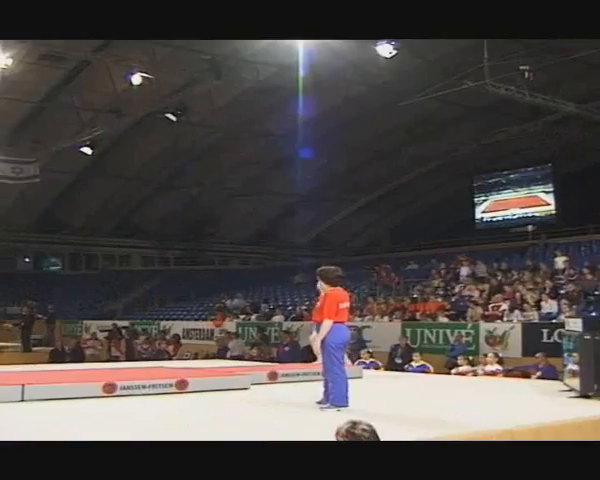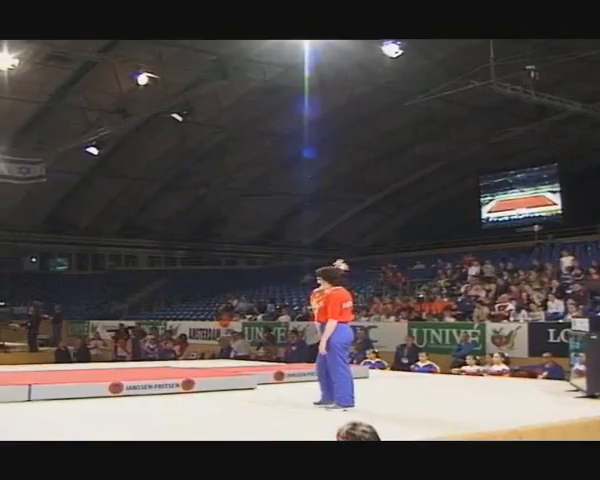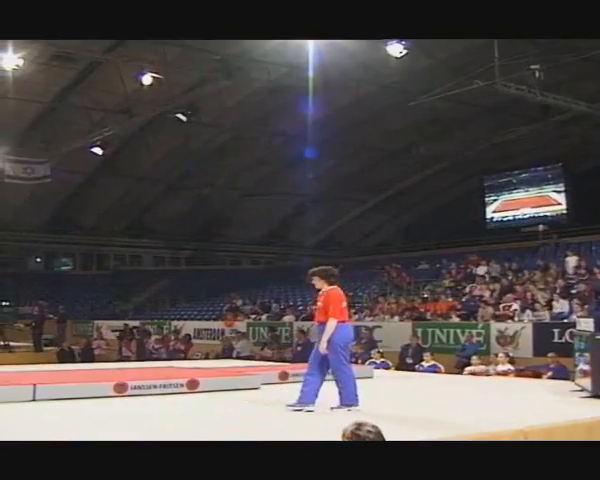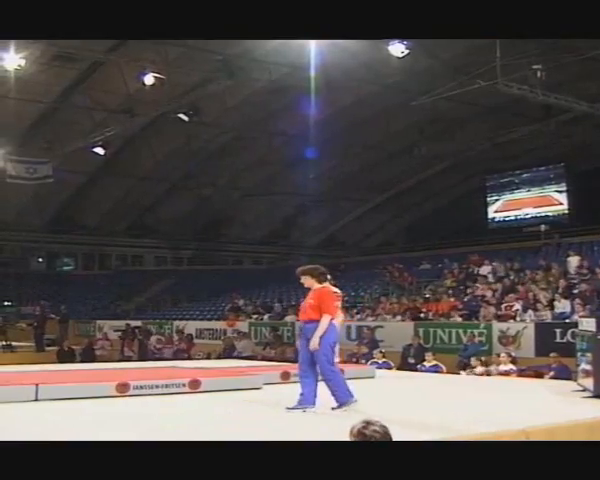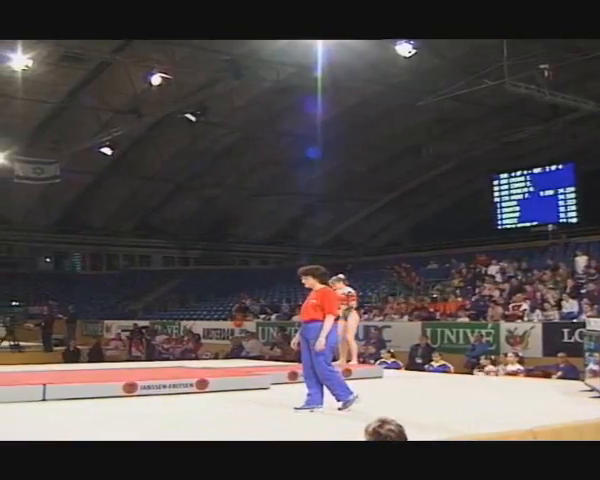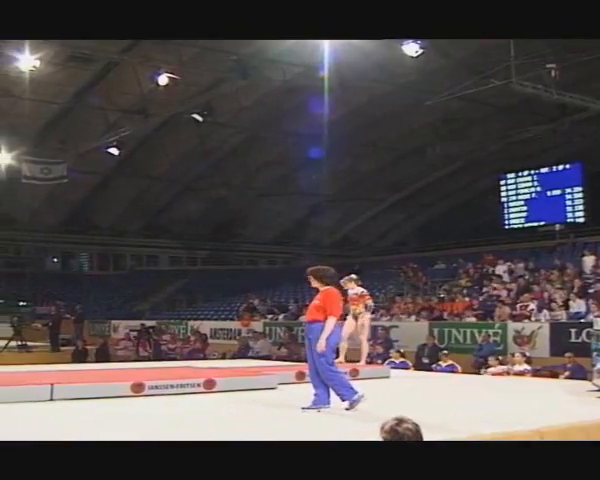
dt=0.4s
person 1, frame 1
left shoulder: (331, 295)
right shoulder: (342, 293)
left elbow: (328, 320)
left wrist: (318, 339)
left hip: (332, 333)
right hip: (340, 331)
left knee: (334, 368)
right knee: (331, 368)
left ankle: (338, 401)
right ankle: (329, 398)
person 1, frame 2
left shoulder: (334, 295)
right shoulder: (343, 292)
left elbow: (333, 320)
left wrist: (323, 340)
left hip: (336, 333)
right hip: (342, 331)
left knee: (339, 368)
right knee: (323, 366)
left ankle: (344, 401)
right ankle: (329, 397)
person 1, frame 3
left shoulder: (333, 294)
right shoulder: (329, 293)
left elbow: (333, 319)
left wrist: (324, 340)
left hip: (336, 334)
right hip: (330, 334)
left knee: (341, 368)
right knee: (315, 368)
left ankle: (350, 401)
right ankle: (307, 400)
person 1, frame 4
left shoulder: (325, 292)
right shoulder: (312, 293)
left elbow: (327, 316)
left wrist: (316, 336)
right wrist: (301, 337)
left hip: (322, 332)
right hip: (307, 332)
left knee: (326, 368)
right knee: (305, 368)
left ankle: (345, 398)
right ankle: (307, 401)
person 1, frame 5
left shoulder: (327, 293)
right shoulder: (312, 294)
left elbow: (330, 317)
left wrist: (322, 337)
right wrist: (298, 336)
left hip: (322, 332)
right hip: (307, 333)
left knee: (323, 368)
right knee: (309, 369)
left ankle: (347, 395)
right ankle: (314, 401)
person 1, frame 6
left shoulder: (331, 293)
right shoulder: (321, 294)
left elbow: (332, 318)
left wrist: (323, 338)
left hip: (324, 333)
right hip: (313, 332)
left knee: (326, 368)
right knee: (315, 370)
left ankle: (351, 395)
right ankle: (321, 401)
